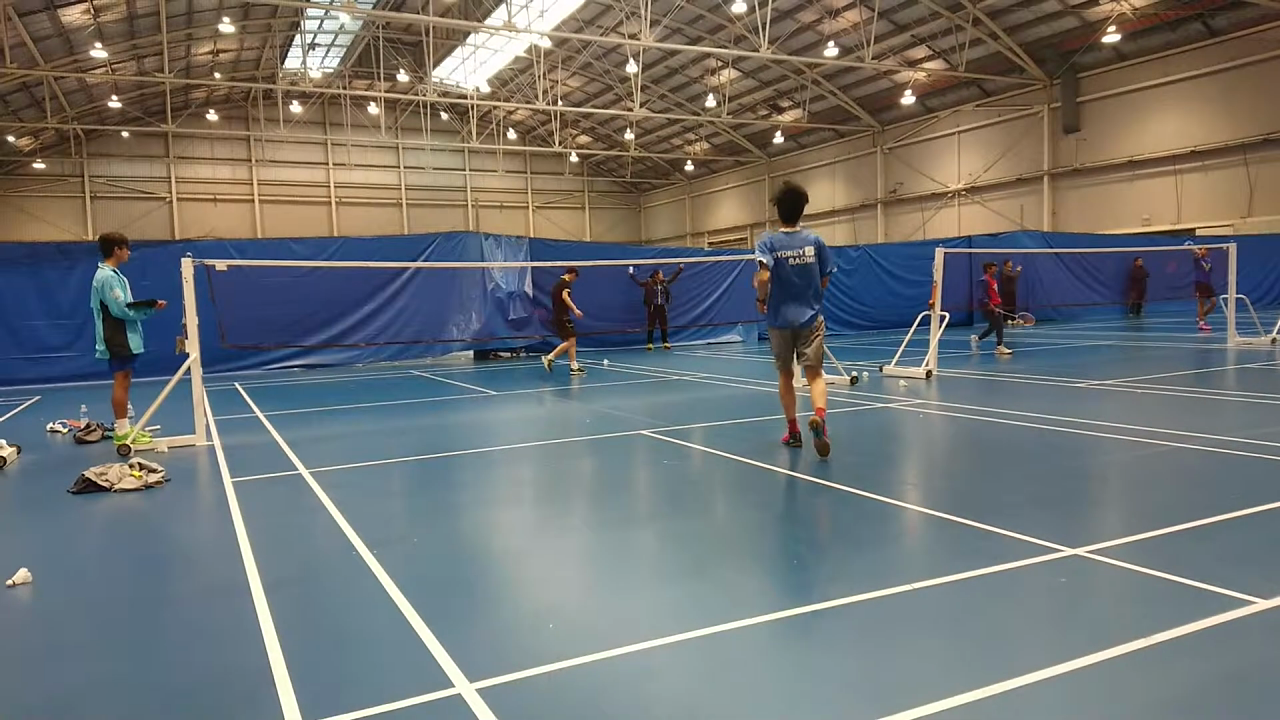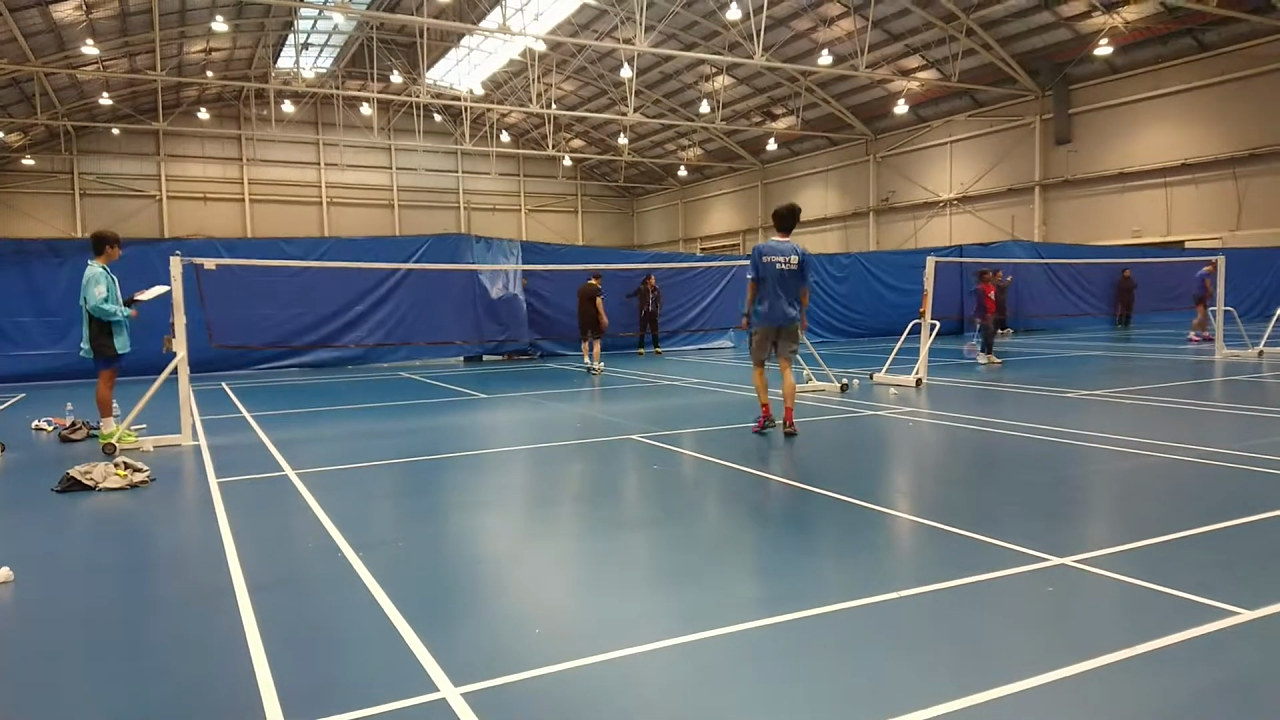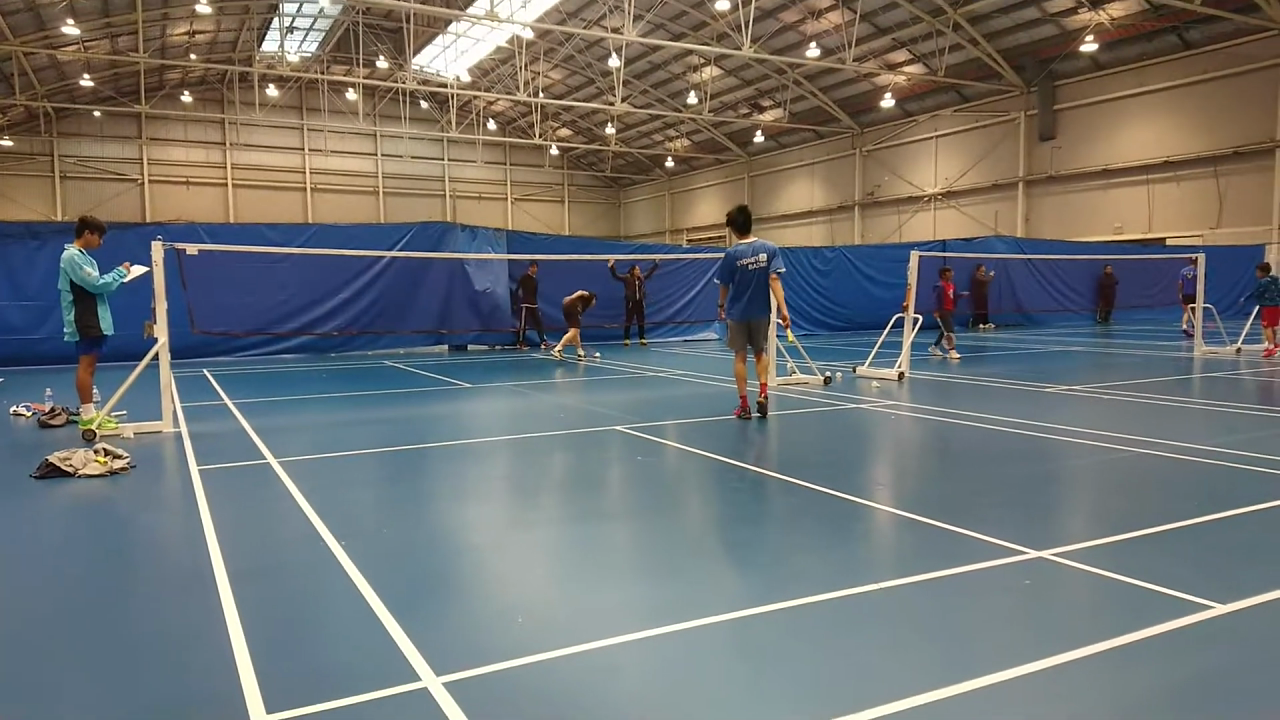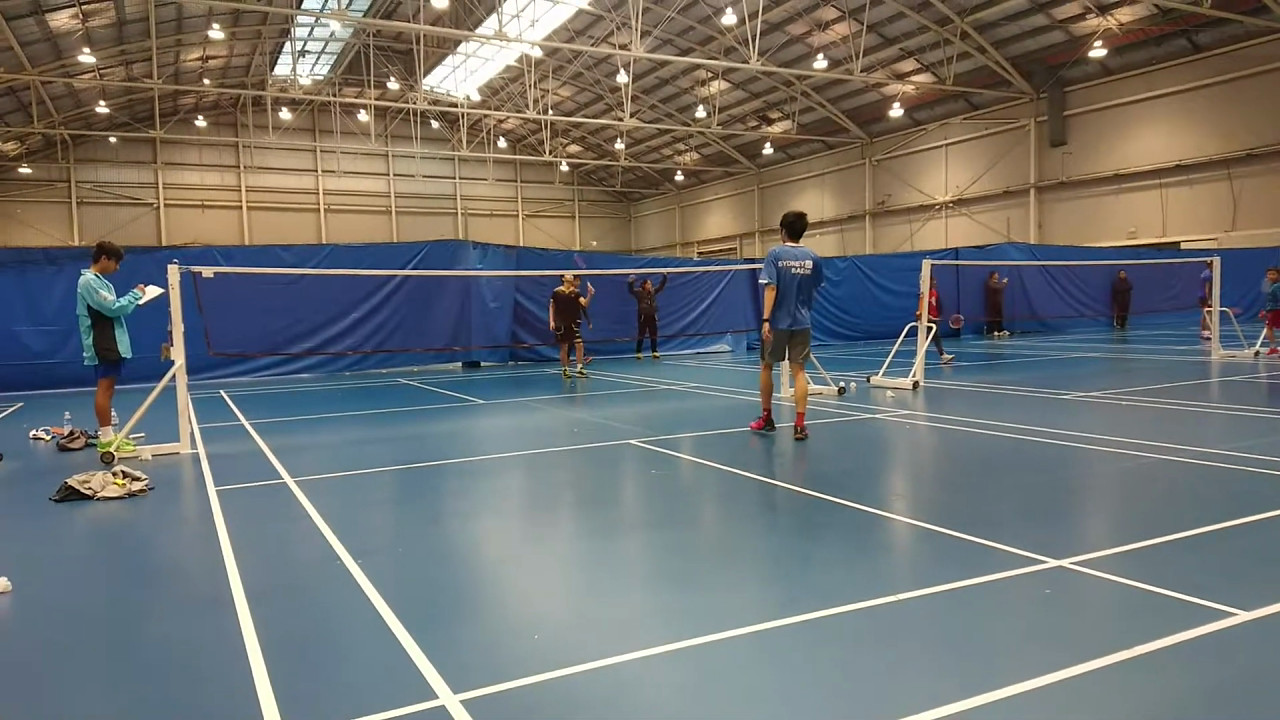
dt=0.7s
person 1, frame 1
left shoulder: (767, 242)
right shoulder: (816, 242)
left elbow: (763, 278)
right elbow: (825, 281)
left wrist: (761, 300)
left hip: (780, 320)
right hip: (810, 319)
left knee: (785, 374)
right knee: (815, 376)
left ankle: (793, 430)
right ankle: (819, 418)
person 1, frame 2
left shoulder: (760, 250)
right shoulder: (800, 253)
left elbow: (753, 286)
right elbow: (803, 290)
left wrist: (747, 314)
right wrist: (803, 316)
left hip: (763, 318)
right hip: (789, 318)
left knee: (759, 365)
right knee: (786, 367)
left ankle: (765, 414)
right ankle: (788, 420)
person 1, frame 3
left shoulder: (731, 254)
right shoulder: (769, 249)
left elbow: (724, 286)
right elbow: (774, 280)
left wrist: (722, 306)
right wrist: (782, 309)
left hip: (737, 314)
right hip: (761, 312)
left knee: (740, 357)
right knee: (760, 352)
left ankle: (743, 405)
right ankle: (762, 394)
person 1, frame 4
left shoulder: (775, 254)
right shoulder: (813, 258)
left elbow: (770, 289)
left wrist: (765, 320)
left hip: (778, 322)
right hip: (802, 323)
left knee: (766, 368)
right knee: (798, 371)
left ankle: (766, 416)
right ankle: (800, 424)
person 2, frame 1
left shoulder: (112, 274)
right shoulder: (107, 277)
right elbow: (121, 310)
left wrist: (146, 306)
right wrist: (150, 308)
left hip: (124, 338)
right hip: (118, 340)
left knee: (124, 382)
right knee: (121, 382)
left ankle: (124, 427)
right ankle: (122, 432)
person 2, frame 2
left shoulder: (102, 272)
right shoulder: (96, 274)
right elbow: (96, 306)
left wrist: (129, 302)
right wrist: (125, 313)
left hip: (112, 337)
right hip: (104, 338)
left knee: (109, 380)
right knee: (106, 381)
left ankle: (109, 426)
right ankle: (107, 430)
person 2, frame 3
left shoulder: (81, 256)
right shoulder: (73, 257)
left elbow: (93, 285)
right elbow: (96, 284)
left wrist: (118, 277)
right wrist: (120, 272)
left hip: (92, 320)
right hip: (85, 322)
left knee: (89, 366)
right knee: (86, 366)
left ankle: (89, 412)
right ankle: (87, 416)
person 2, frame 4
left shoulder: (98, 281)
right shoulder: (89, 281)
left elbow: (110, 308)
right elbow: (112, 308)
left wrist: (133, 299)
right wrist: (135, 294)
left hip: (111, 343)
right hip: (104, 345)
left knee: (108, 389)
right knee: (105, 389)
left ankle: (108, 435)
right ankle: (106, 439)
